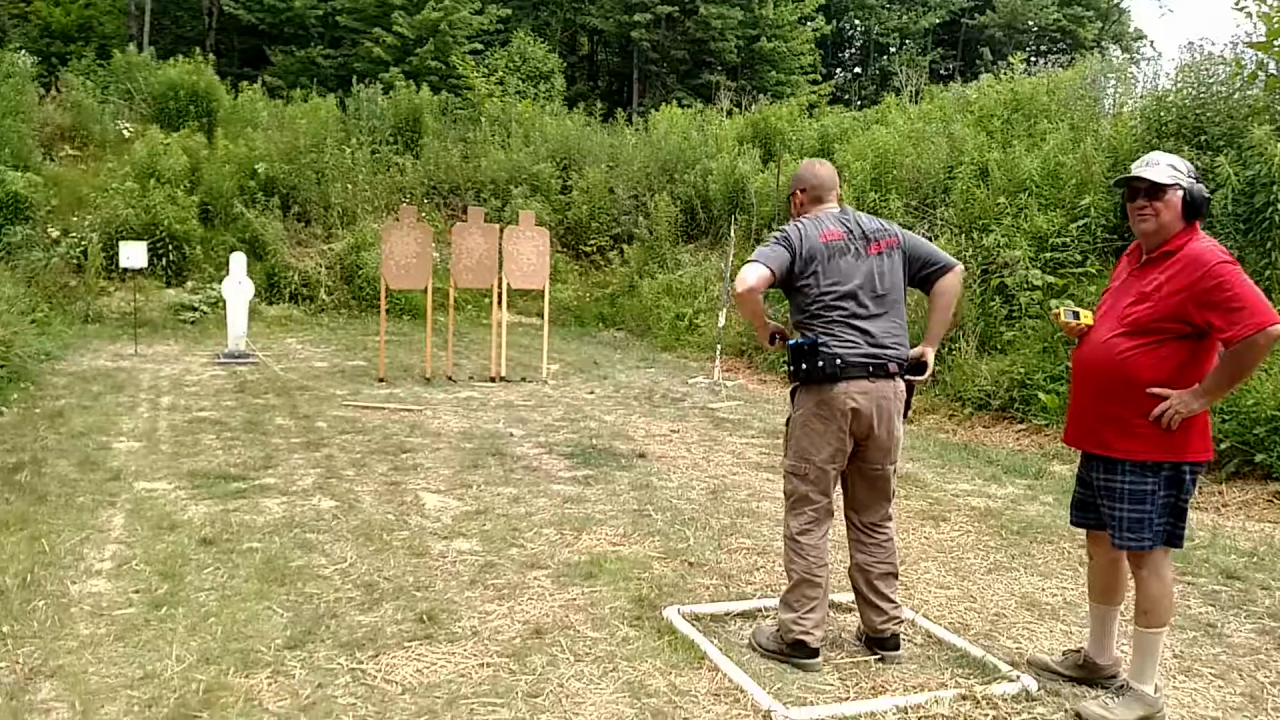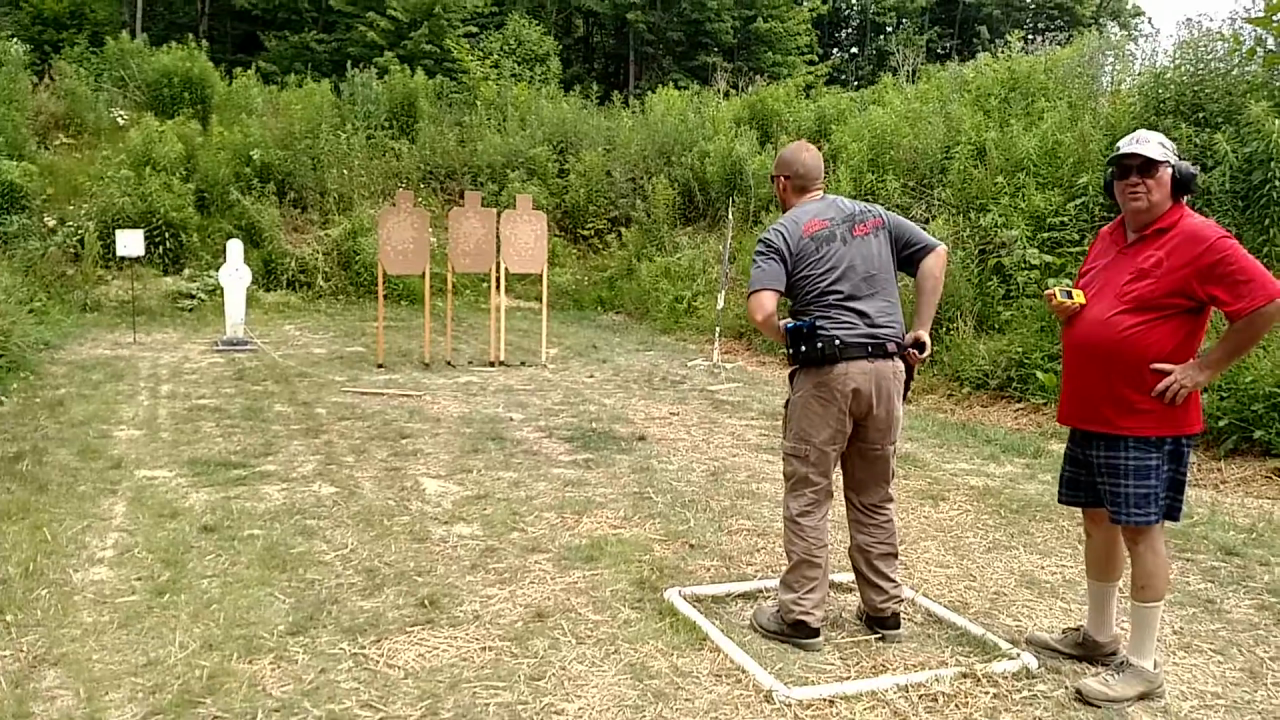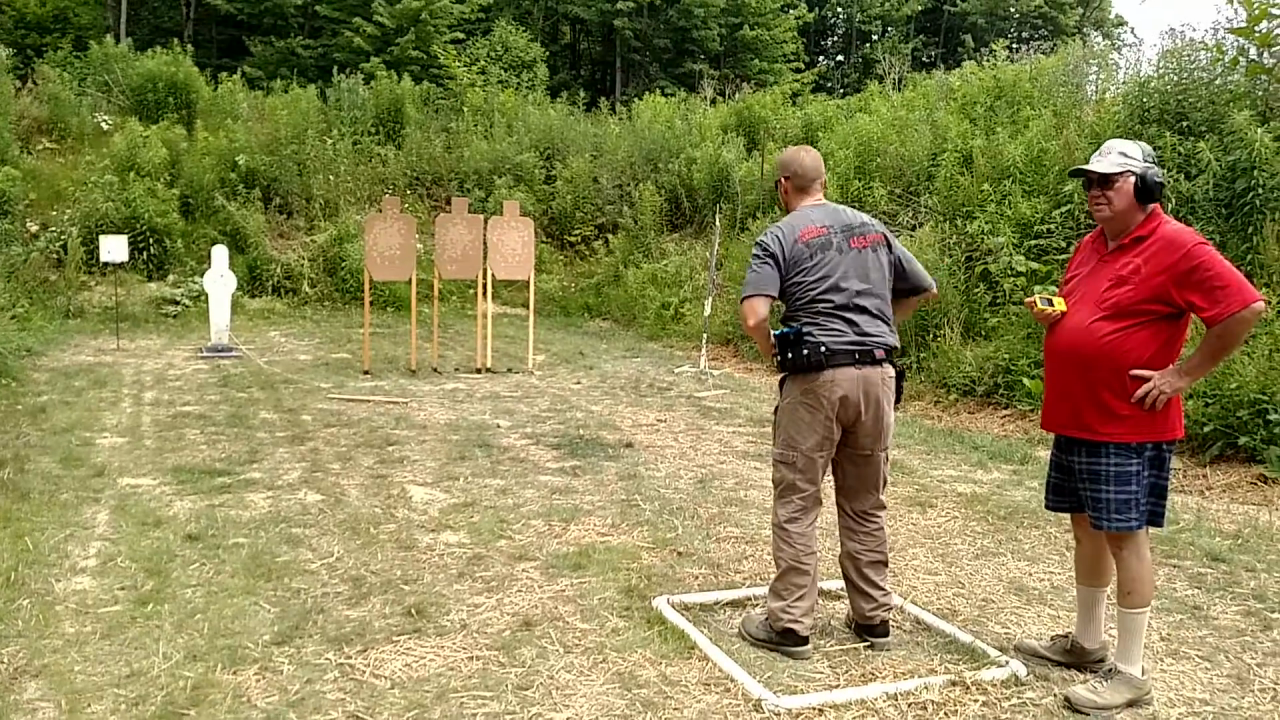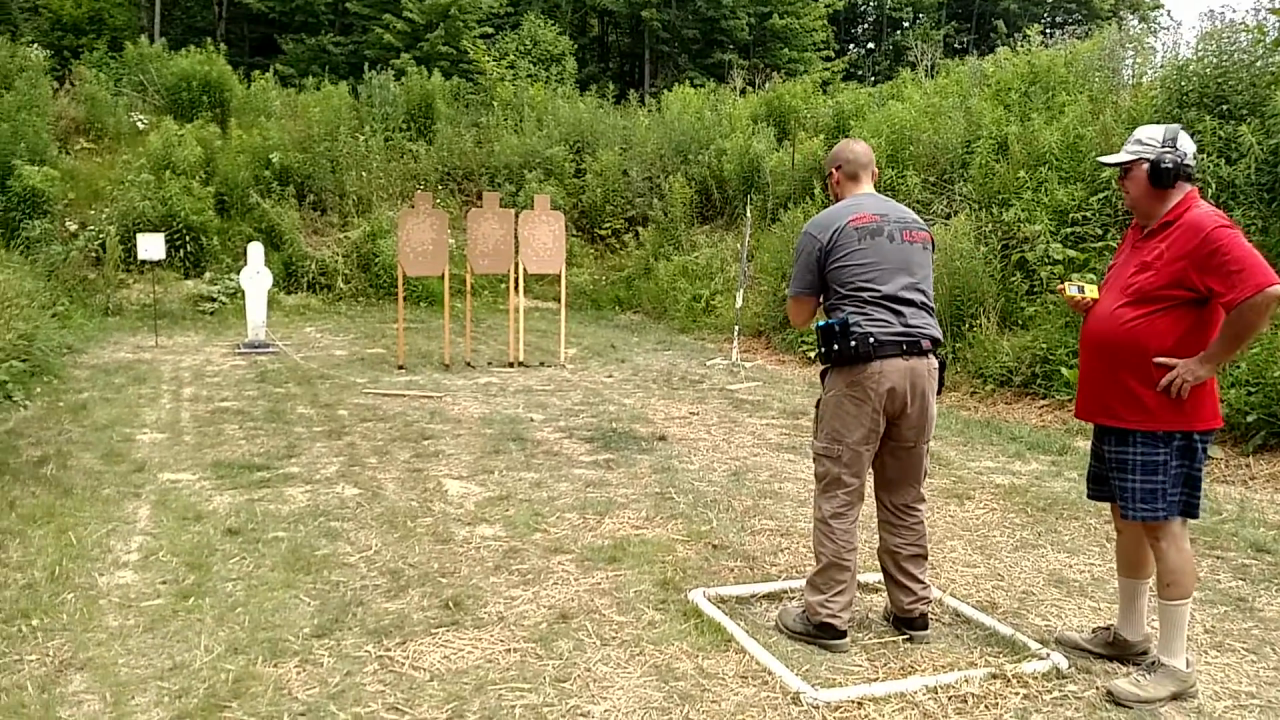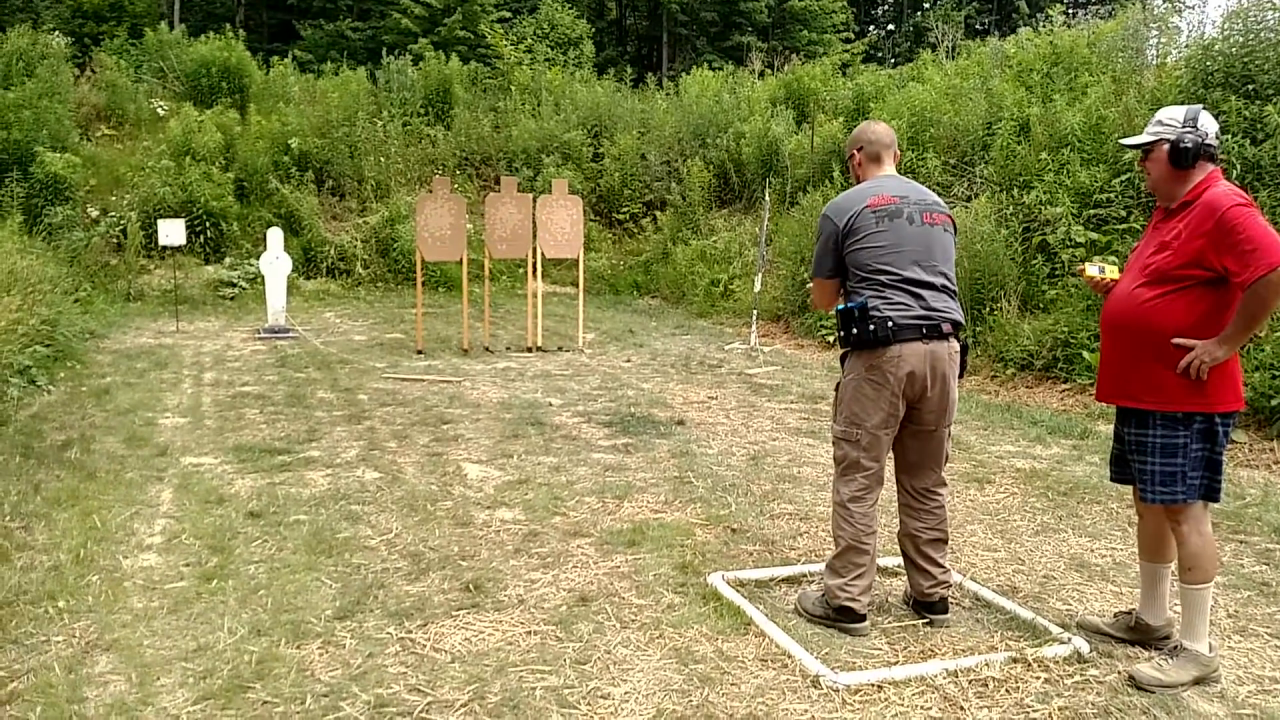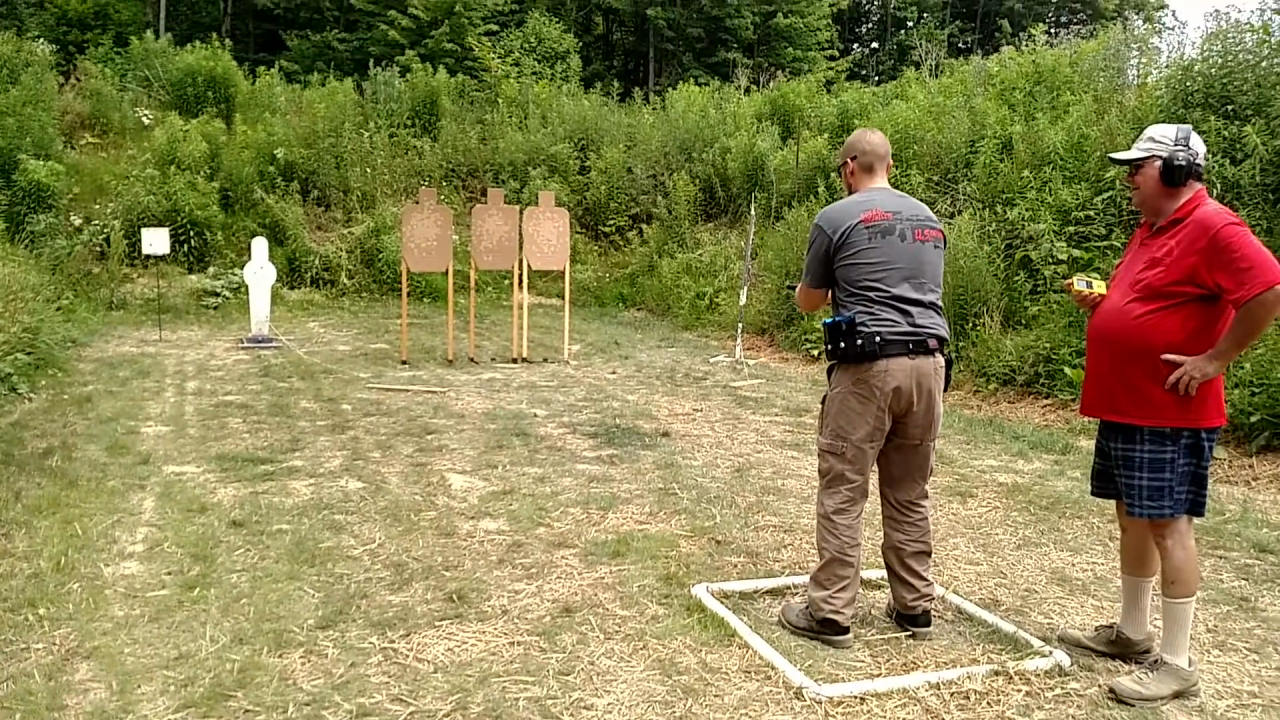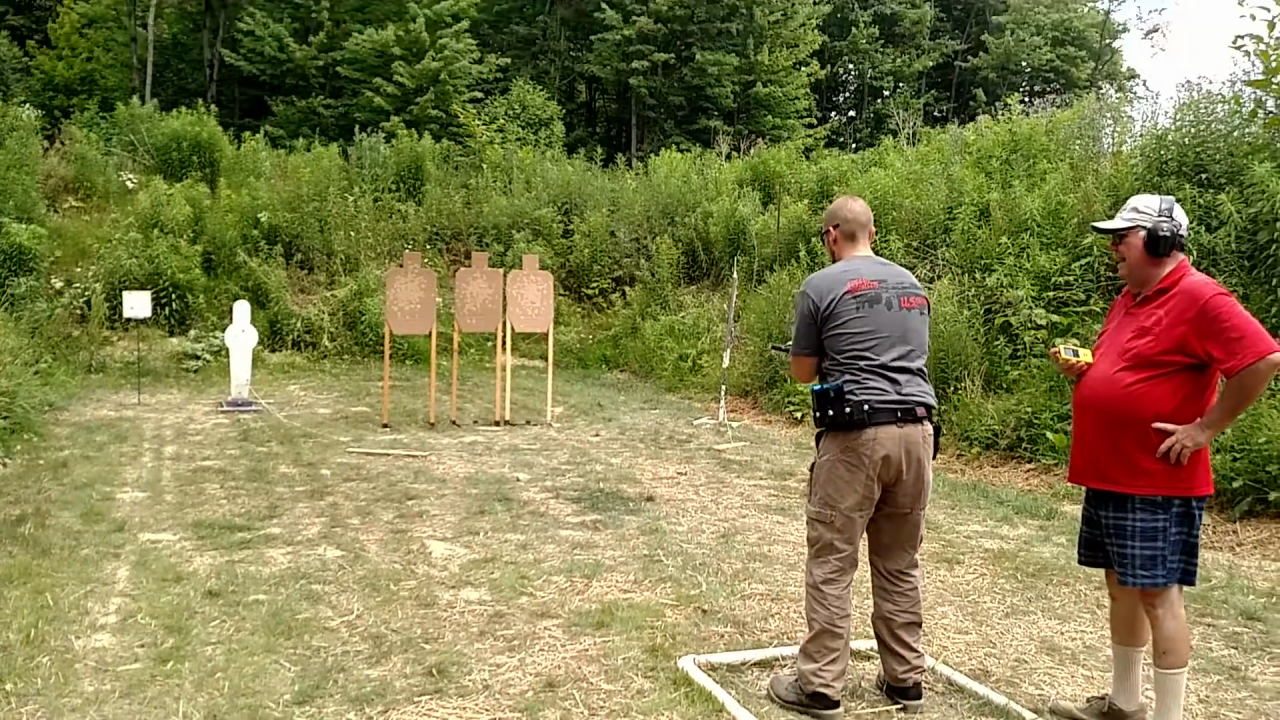
dt=0.5s
person 1, frame 1
left shoulder: (1204, 263)
right shoulder: (1134, 257)
left wrist: (1201, 396)
right wrist: (1083, 331)
left hip: (1153, 445)
right hip: (1103, 436)
left knee: (1146, 554)
right knee: (1101, 542)
right ankle: (1098, 657)
person 1, frame 2
left shoulder: (1200, 240)
right shoulder: (1108, 237)
left wrist: (1203, 369)
right wrist: (1069, 310)
left hip: (1147, 420)
right hip: (1091, 412)
left knee: (1141, 530)
right knee: (1097, 519)
left ankle: (1141, 664)
right ankle: (1097, 634)
person 1, frame 3
left shoulder: (1177, 246)
right shoulder: (1090, 245)
left elbow: (1245, 307)
left wrist: (1183, 375)
right wrist: (1051, 319)
left hip: (1128, 426)
right hip: (1076, 419)
left knee: (1125, 536)
right knee: (1086, 528)
left ankle: (1130, 672)
right ankle: (1086, 642)
person 1, frame 4
left shoulder: (1204, 229)
right shoulder: (1141, 229)
left wrist: (1206, 362)
right wrist: (1091, 306)
left hip: (1164, 414)
right hip: (1119, 408)
left knee: (1162, 526)
right knee: (1127, 518)
left ankle: (1174, 664)
right ankle: (1128, 634)
person 1, frame 5
left shoulder: (1222, 208)
right shoulder: (1168, 210)
left wrist: (1225, 345)
right wrist: (1114, 288)
left hip: (1185, 397)
right hip: (1142, 391)
left knee: (1184, 510)
right knee: (1149, 502)
left ankle: (1195, 648)
right ankle: (1150, 618)
person 1, frame 6
left shoulder: (1212, 227)
right shoulder: (1150, 229)
left wrist: (1214, 360)
right wrist: (1099, 303)
left hip: (1169, 413)
right hip: (1124, 406)
left knee: (1168, 524)
right knee: (1132, 518)
left ankle: (1176, 662)
right ankle: (1130, 632)
person 1, frame 7
left shoulder: (1198, 297)
right shoulder: (1128, 299)
left wrist: (1205, 429)
right wrist: (1082, 371)
left hip: (1156, 483)
right hip: (1109, 476)
left knee: (1158, 596)
right knee: (1121, 588)
person 2, frame 1
left shoulder: (796, 235)
right shoulder: (888, 233)
left elbow: (747, 286)
right elbow: (952, 272)
left wrist: (766, 332)
right wrist: (929, 345)
left hip: (828, 390)
right hip: (888, 388)
left knee: (808, 515)
right knee: (874, 515)
left ankle: (800, 635)
right ankle: (884, 629)
person 2, frame 2
left shoulder: (781, 234)
right shoulder: (874, 216)
left elbow: (761, 313)
right elbow: (935, 253)
left wrist: (788, 338)
right wrist: (921, 329)
left hip: (827, 373)
right hip: (886, 369)
left knee: (808, 497)
right knee: (875, 496)
left ankle: (802, 616)
right ankle: (884, 608)
person 2, frame 3
left shoulder: (777, 238)
right shoulder: (871, 228)
left elbow: (755, 318)
right elbow: (925, 289)
left wrist: (774, 352)
left hip: (817, 379)
right hip: (875, 375)
left knee: (797, 504)
right knee: (865, 503)
left ankle: (789, 624)
right ankle: (873, 616)
person 2, frame 4
left shoulder: (824, 226)
right shoulder: (917, 225)
left elbow: (799, 316)
left wrist: (824, 297)
left hip: (862, 370)
right hip: (921, 365)
left knee: (839, 496)
right knee: (905, 496)
left ankle: (827, 617)
right ankle: (912, 609)
person 2, frame 5
left shoulder: (844, 208)
right shoulder: (938, 206)
left elbow: (824, 298)
left wrist: (826, 298)
left hip: (882, 353)
right hip: (942, 349)
left knee: (857, 480)
right knee: (926, 480)
left ankle: (846, 600)
right ankle: (932, 593)
person 2, frame 6
left shoulder: (835, 218)
right shoulder: (929, 218)
left elbow: (809, 302)
left wrist: (835, 291)
left hip: (868, 367)
right hip: (927, 364)
left knee: (842, 494)
right knee: (910, 494)
left ankle: (830, 612)
right ankle: (914, 606)
person 2, frame 7
left shoulder: (820, 286)
right shoulder: (912, 284)
left elbow: (803, 371)
left wrist: (808, 355)
left hip: (858, 436)
right hip: (916, 432)
left knee: (832, 566)
right knee: (899, 565)
